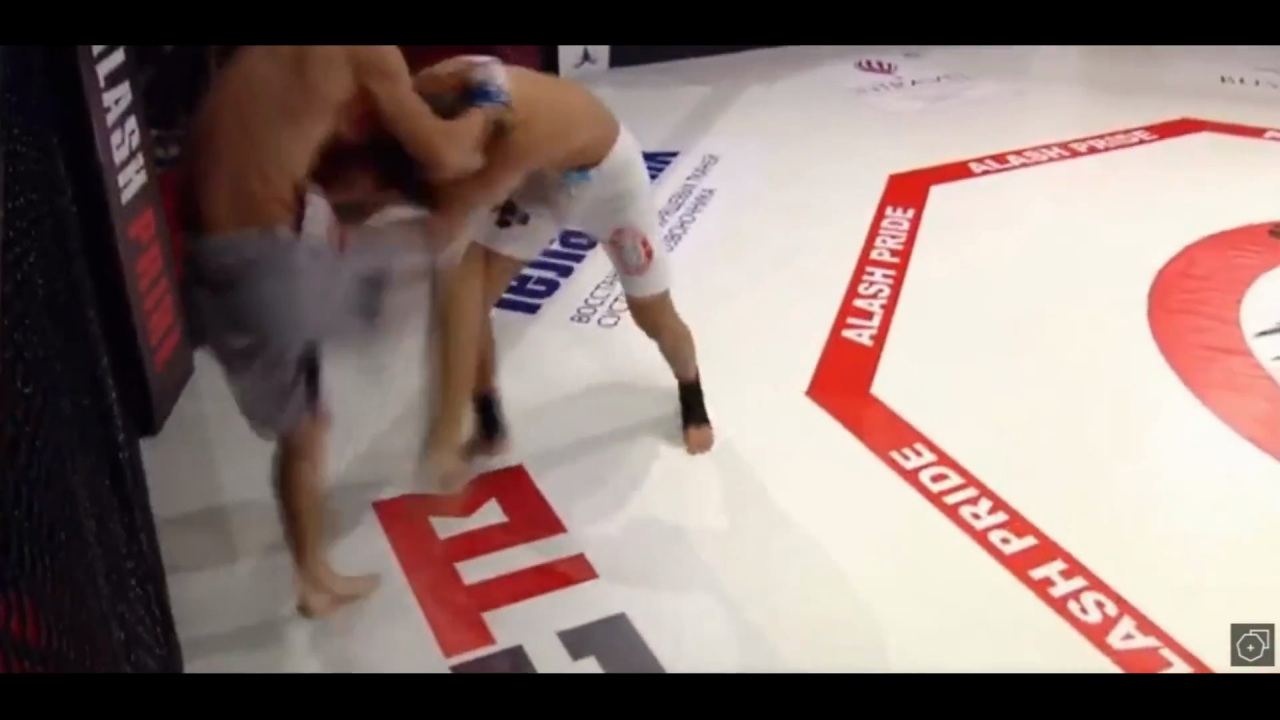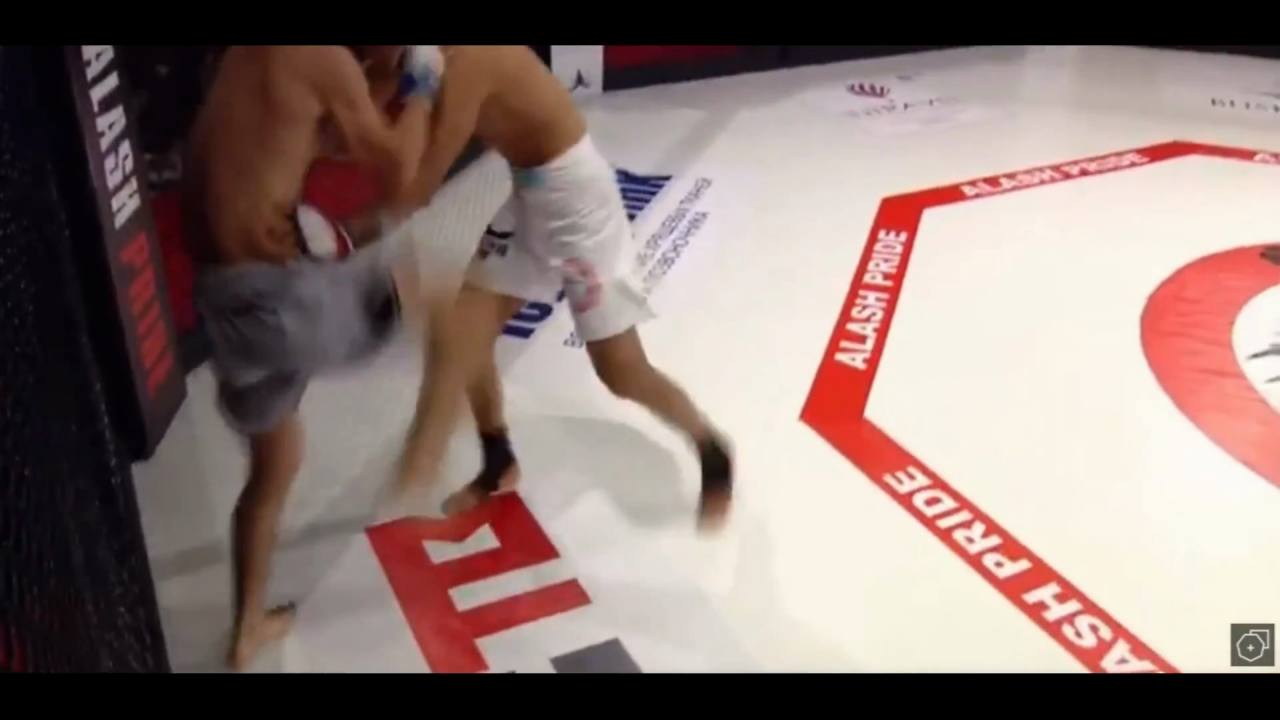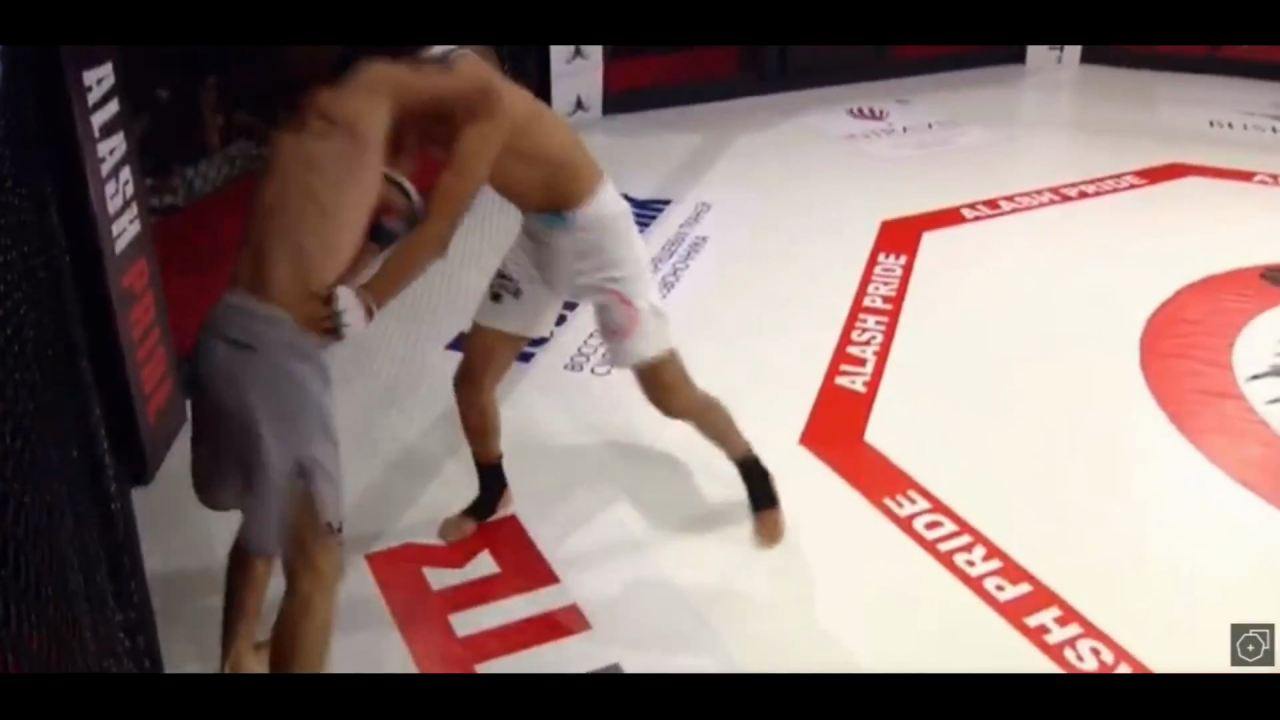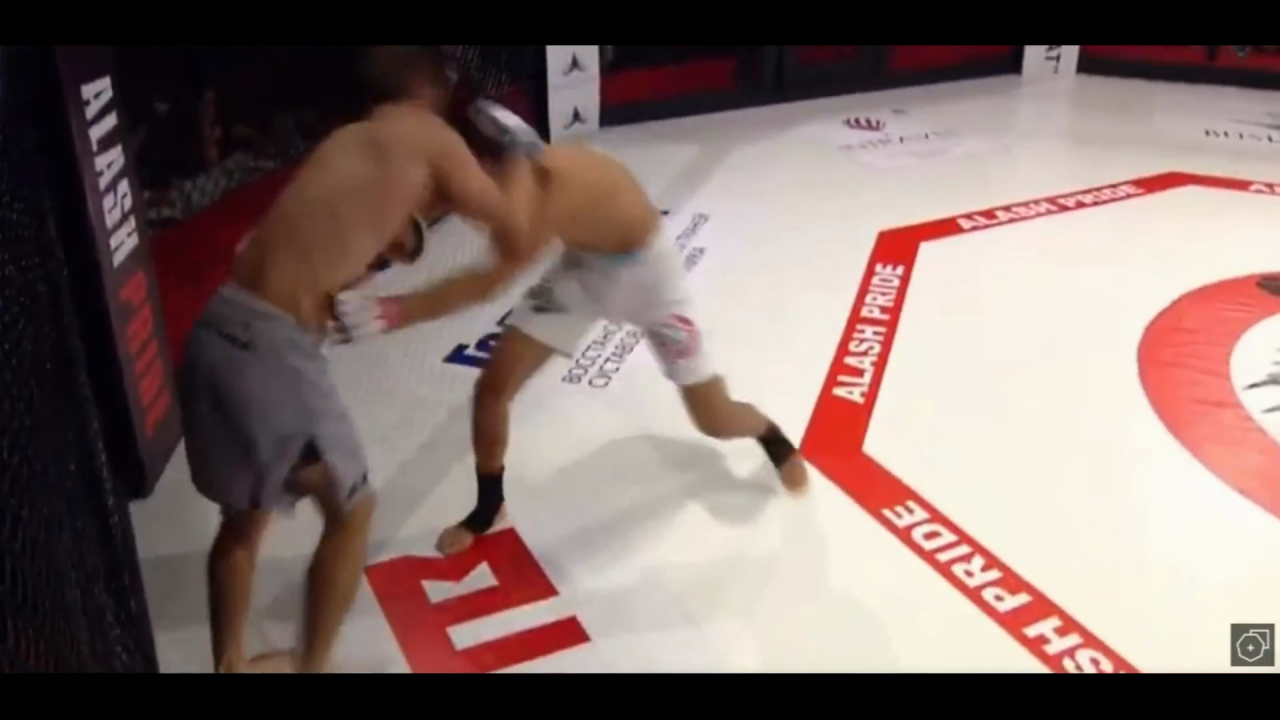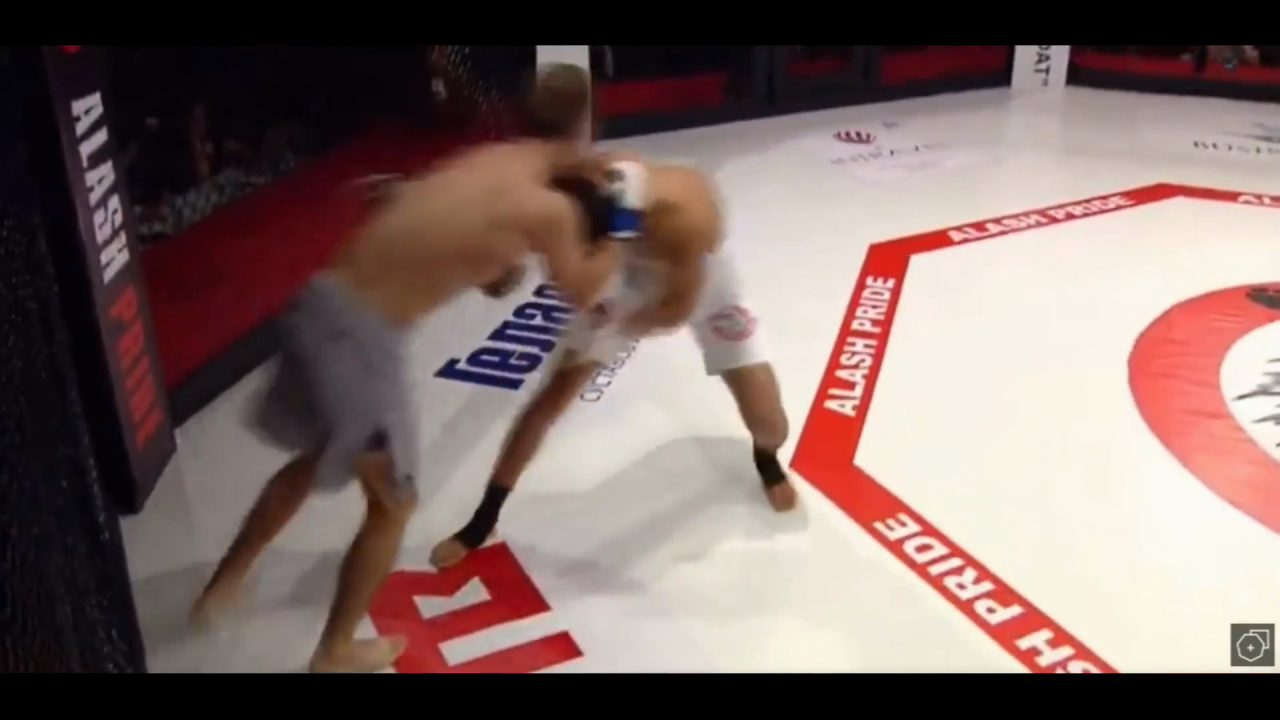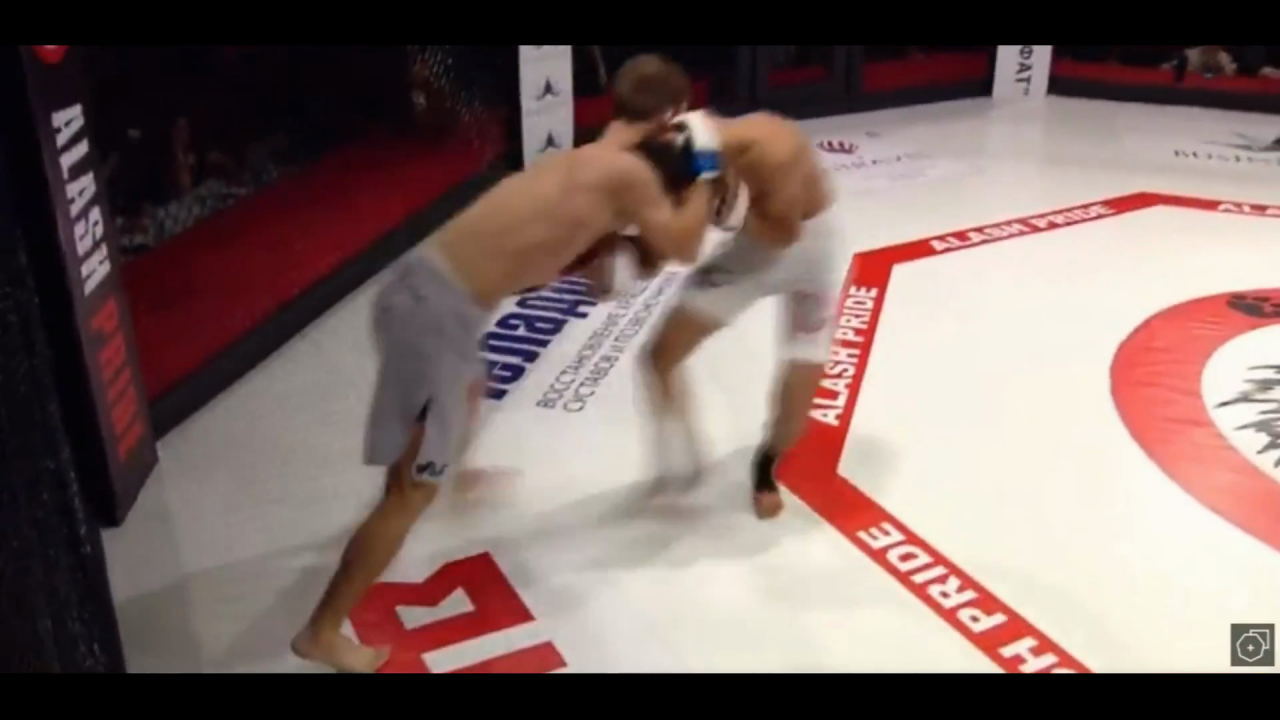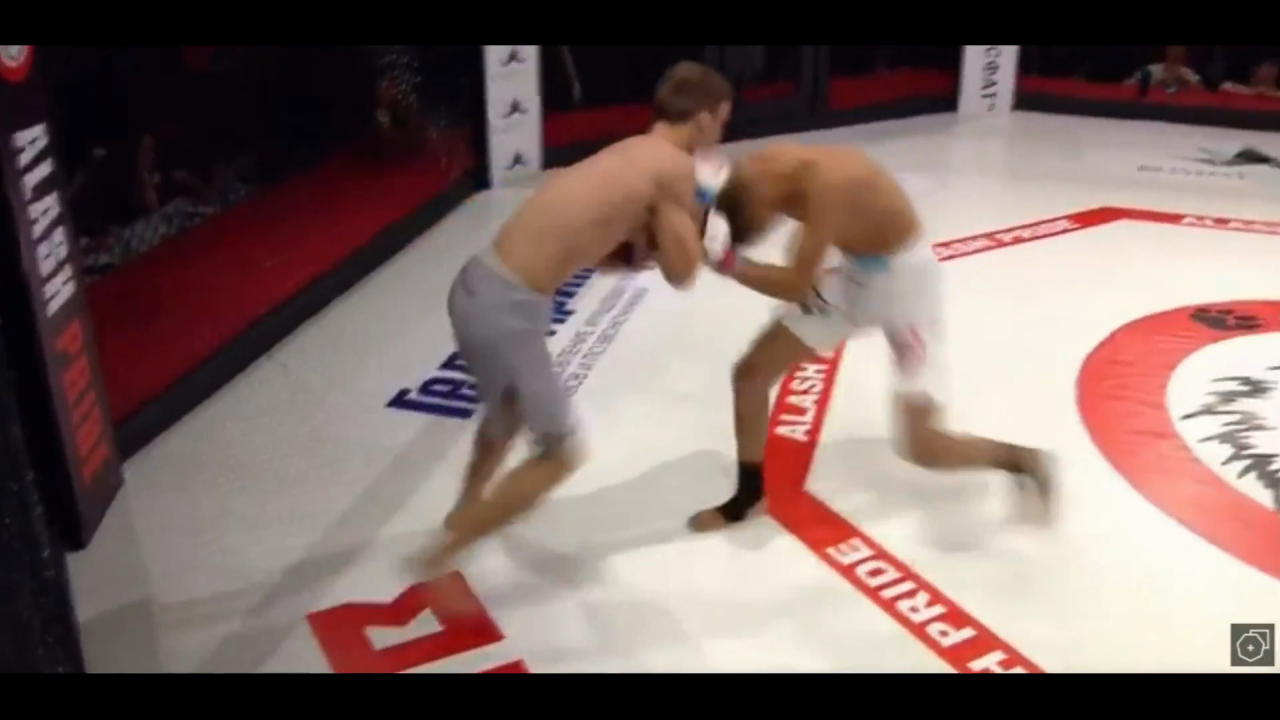
dt=0.2s
person 1, frame 1
left shoulder: (264, 53)
right shoulder: (365, 52)
right elbow: (448, 160)
right wrist: (484, 106)
left hip: (210, 279)
right hip: (269, 270)
left knee: (302, 433)
left ankle: (315, 578)
person 1, frame 2
left shoulder: (238, 63)
right shoulder: (318, 58)
right elbow: (399, 173)
right wrist: (419, 88)
left hip: (221, 305)
right hip: (290, 301)
left knee: (276, 464)
left ankle: (247, 627)
person 1, frame 3
left shoulder: (293, 137)
right shoulder: (367, 90)
right elbow: (474, 88)
left wrist: (367, 203)
left hip: (224, 341)
right hip: (279, 354)
left knee: (266, 522)
right knee: (317, 559)
left ankle: (238, 660)
person 1, frame 4
left shoulder: (346, 140)
right shoulder: (426, 136)
right elbow: (512, 230)
left hip: (216, 327)
right hip: (272, 347)
left knee: (247, 514)
right knee: (352, 515)
left ankle: (232, 666)
right ankle: (308, 669)
person 1, frame 5
left shoulder: (486, 162)
right shoulder: (549, 209)
right elbow: (583, 291)
left hip: (318, 305)
right hip: (360, 338)
left knee: (316, 460)
right knee: (393, 506)
left ankle: (222, 587)
right ankle: (337, 651)
person 1, frame 6
left shoulder: (587, 159)
right shoulder: (631, 173)
right elbow: (681, 246)
right wrist: (706, 176)
left hip: (418, 279)
right hip: (439, 311)
left knee: (467, 383)
right knee: (411, 492)
left ankle: (454, 474)
right ankle: (322, 633)
person 1, frame 7
left shoulder: (631, 153)
right shoulder: (673, 170)
right elbow: (681, 274)
right wrist: (698, 211)
left hip: (478, 283)
right hip: (504, 306)
left knee: (510, 406)
right knee: (560, 458)
left ankle: (467, 509)
right ankle: (446, 554)
person 2, frame 1
left shoulder: (524, 132)
right shoulder: (439, 85)
left elbow: (444, 222)
left hip: (608, 178)
right hip: (544, 178)
left knee: (656, 319)
right knee: (465, 299)
left ankle: (692, 399)
right ankle: (488, 430)
person 2, frame 2
left shoulder: (464, 62)
left elbow: (423, 181)
left hip: (574, 192)
right hip: (532, 190)
left knee: (623, 374)
right knee: (461, 339)
left ankle: (713, 455)
right ankle: (499, 464)
person 2, frame 3
left shoulder: (484, 109)
left elbow: (437, 230)
left wrist: (366, 301)
left hip: (596, 232)
right hip: (541, 234)
left knee: (672, 396)
right knee: (471, 381)
left ankle: (754, 473)
right ankle: (492, 492)
person 2, frame 4
left shoulder: (561, 191)
right shoulder: (501, 170)
left elbow: (488, 282)
left wrist: (389, 312)
left hip: (646, 268)
right hip: (582, 263)
left knee: (716, 419)
right knee: (491, 389)
left ankle: (773, 438)
right ankle: (488, 508)
person 2, frame 5
left shoulder: (688, 218)
right shoulder: (591, 179)
left elbow: (679, 310)
left wrist: (612, 320)
left hip: (701, 279)
right hip: (639, 270)
left knee: (768, 419)
right knee: (550, 400)
left ankle: (767, 461)
right ankle: (482, 522)
person 2, frame 6
left shoulder: (769, 151)
left elbow: (784, 236)
left hip: (807, 243)
right hip: (755, 237)
left knee: (791, 414)
right knee: (662, 354)
left ankle: (765, 465)
right ankle: (681, 462)
person 2, frame 7
left shoulder: (828, 182)
right shoulder: (762, 167)
left elbow: (798, 288)
left wrist: (727, 262)
left hip: (906, 279)
right hip: (853, 272)
left knee: (925, 448)
right knee: (750, 376)
left ankle: (1024, 463)
right ankle: (747, 496)
